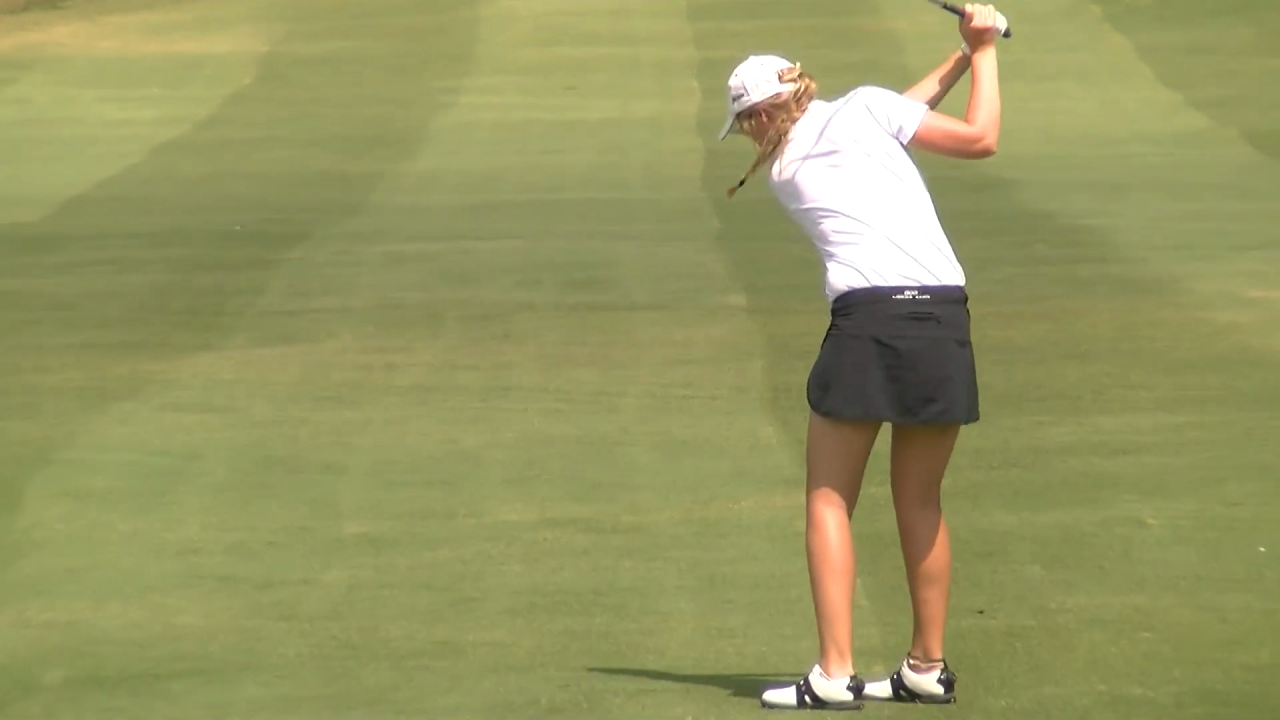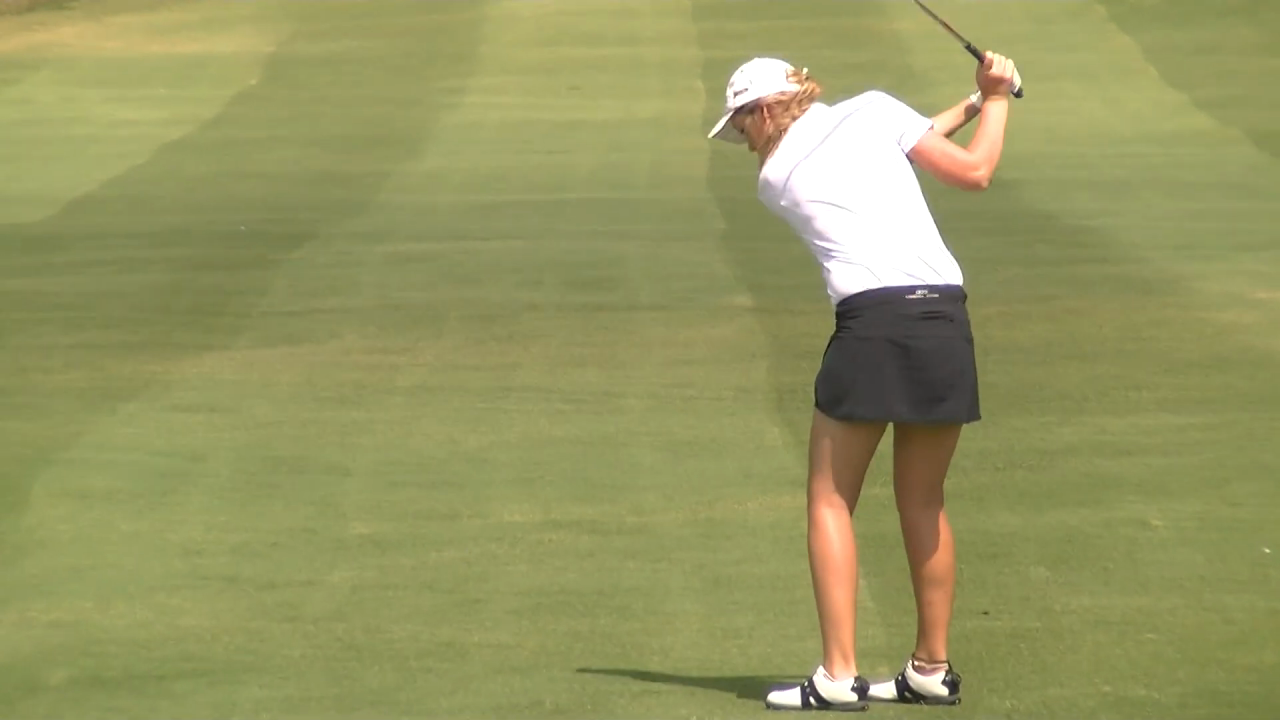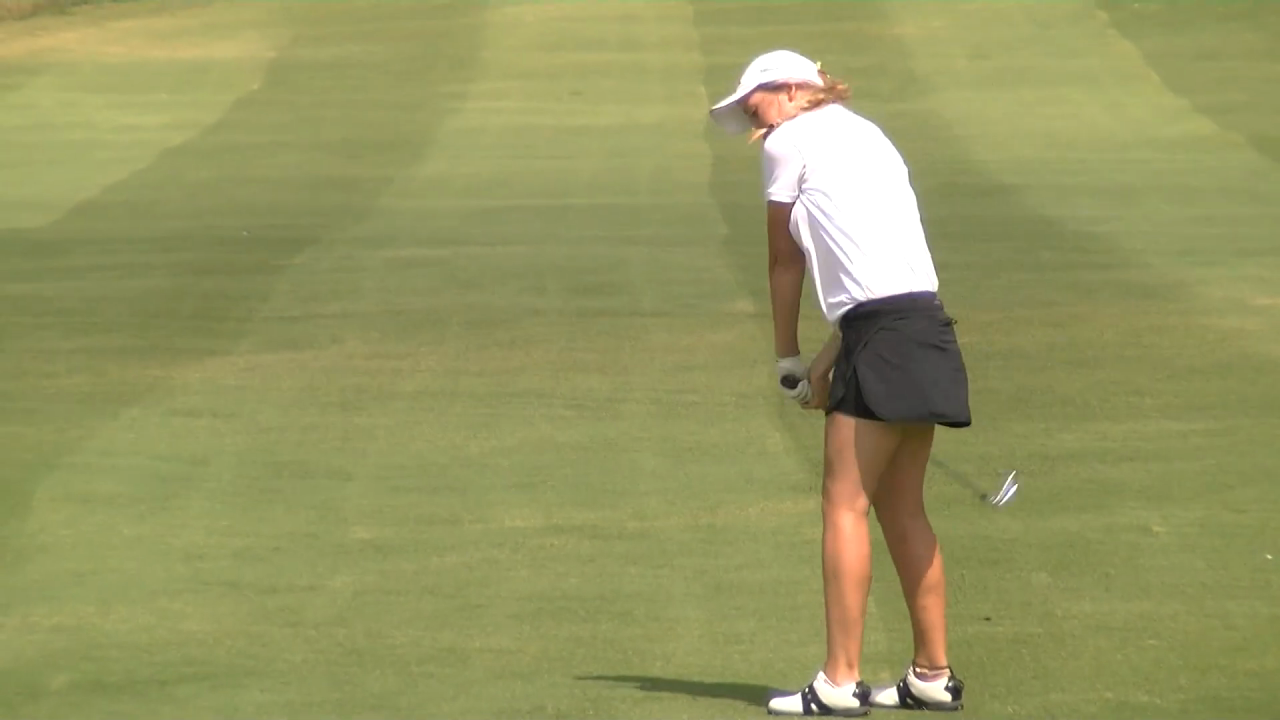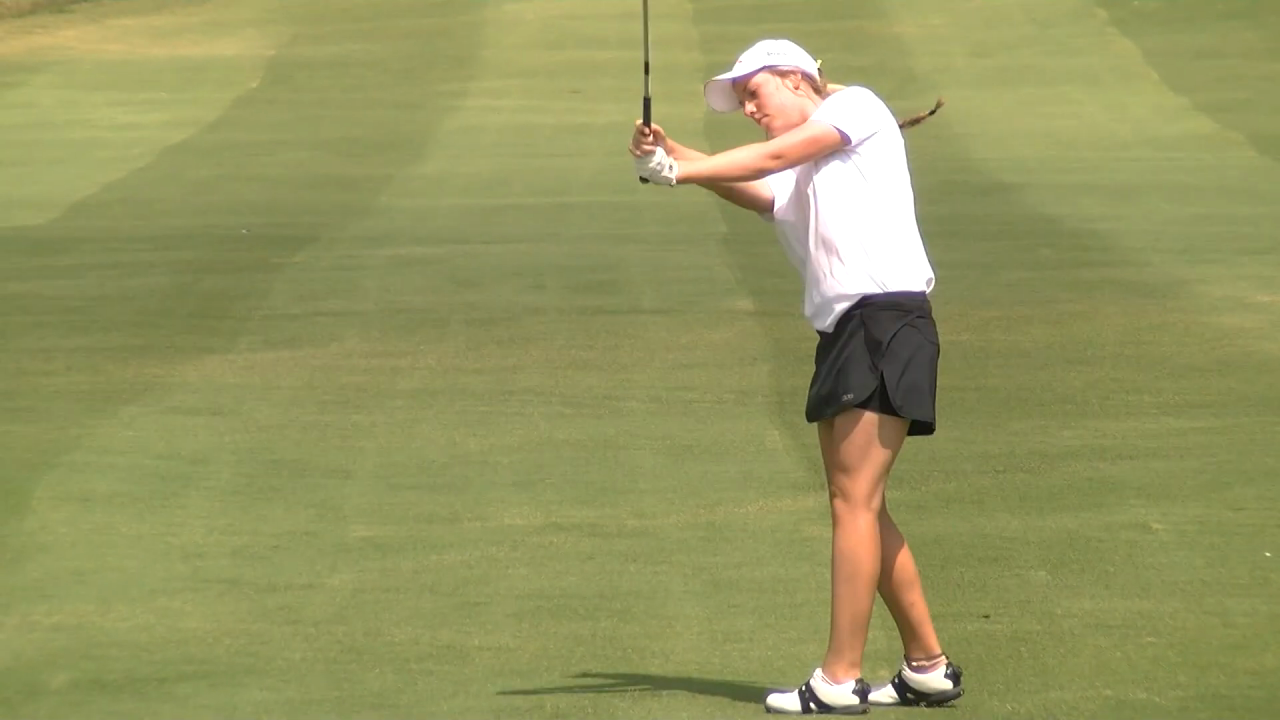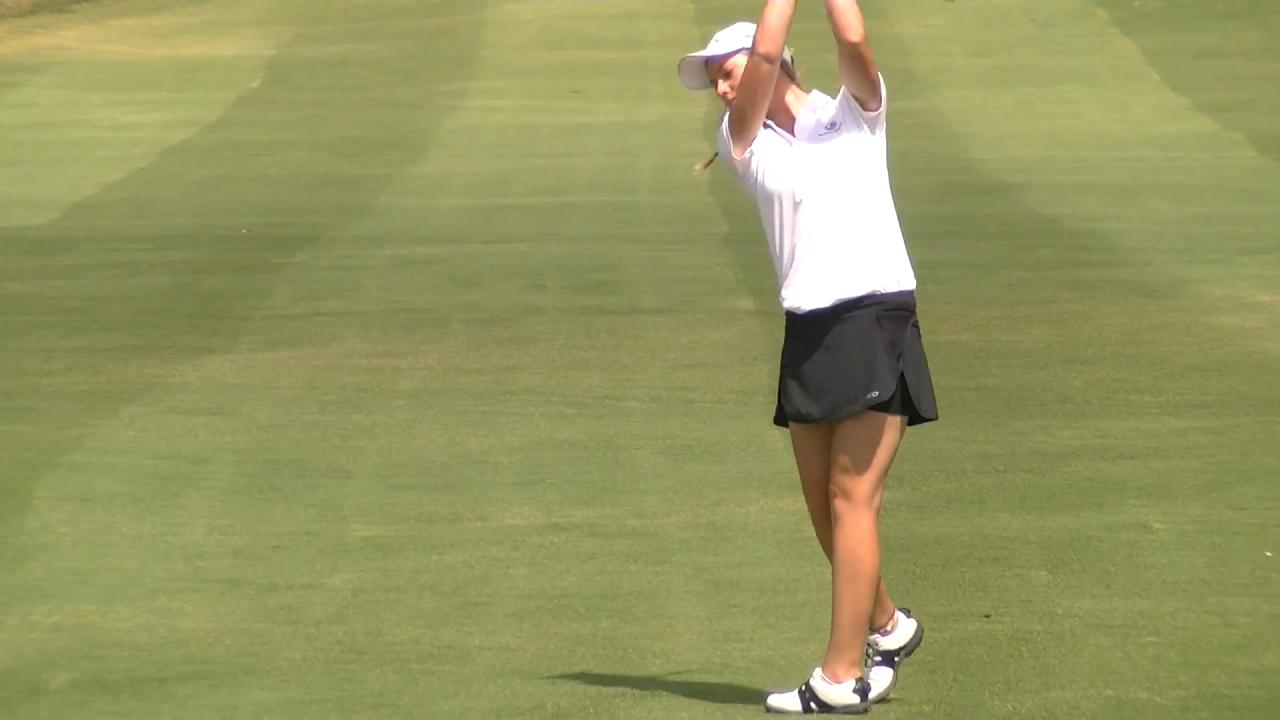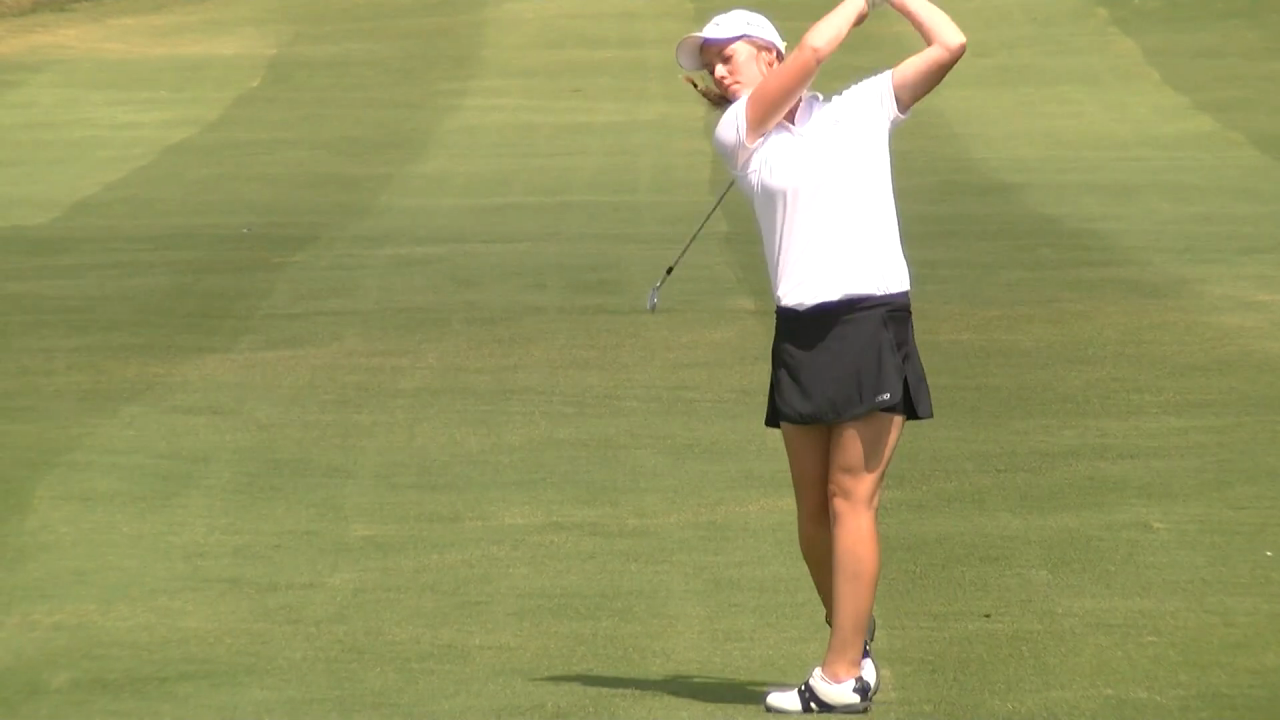
dt=0.2s
person 1, frame 1
left shoulder: (783, 174)
right shoulder: (863, 105)
right elbow: (980, 138)
left wrist: (959, 59)
left hip: (867, 324)
right hip: (942, 319)
left knee: (828, 499)
right knee: (920, 501)
left ankle: (834, 675)
right ankle: (927, 667)
person 1, frame 2
left shoulder: (775, 179)
right shoulder: (869, 108)
left elbow: (895, 147)
right elbow: (973, 171)
left wrist: (967, 104)
right wrist: (993, 98)
left hip: (873, 326)
right hip: (944, 321)
left knee: (828, 502)
right knee: (923, 503)
left ankle: (839, 676)
right ankle: (932, 668)
person 1, frame 3
left shoulder: (788, 146)
right shoulder: (869, 147)
left elbow: (786, 272)
left wrist: (788, 353)
right wrist: (829, 358)
left hip: (891, 333)
right hip: (917, 333)
left knee: (844, 506)
right knee: (899, 508)
person 1, frame 4
left shoulder: (859, 108)
right shoulder: (791, 180)
left elbow: (792, 146)
right elbow: (753, 191)
left wrist: (685, 167)
right wrist: (675, 161)
left hip: (887, 328)
right hip: (845, 335)
left knee: (852, 504)
right knee: (859, 509)
right ankle: (929, 665)
person 1, frame 5
left shoulder: (855, 110)
right shoulder: (741, 141)
left hip: (876, 323)
right hip: (807, 336)
left knee: (852, 500)
right knee: (823, 506)
right ankle: (884, 625)
person 1, frame 6
left shoulder: (861, 106)
right shoulder: (734, 132)
left hip: (874, 323)
right hip: (800, 334)
left knee: (850, 500)
right knee: (812, 507)
right ankle: (849, 636)
